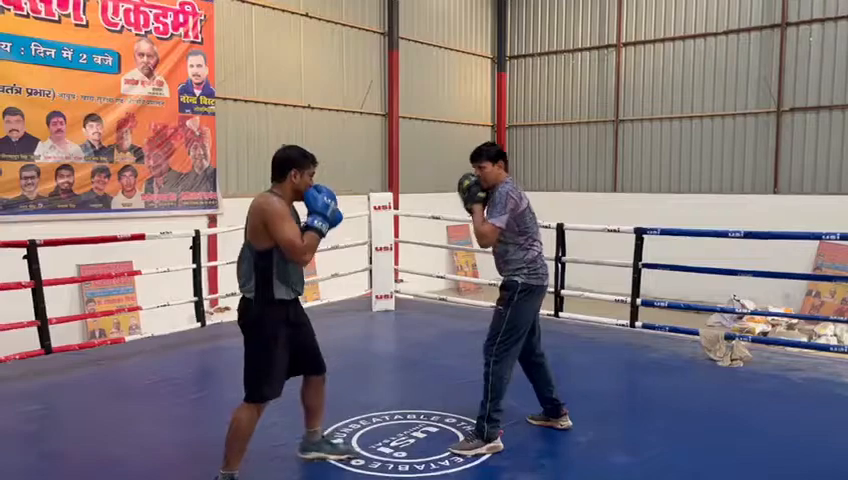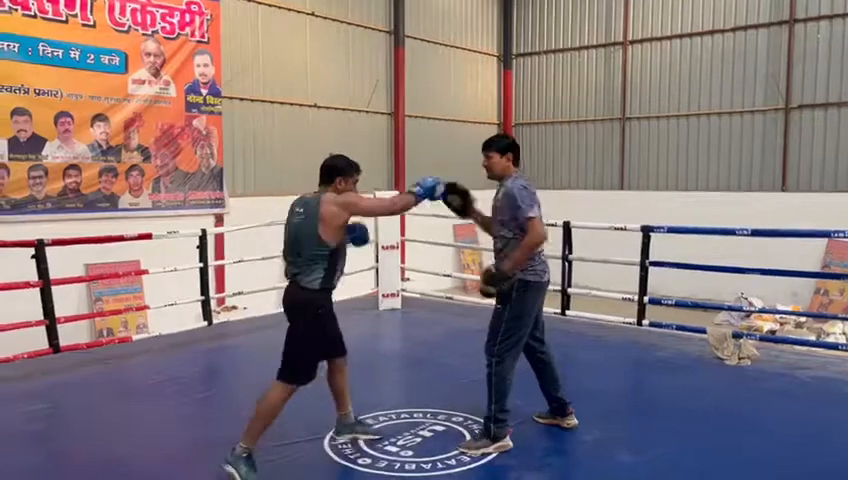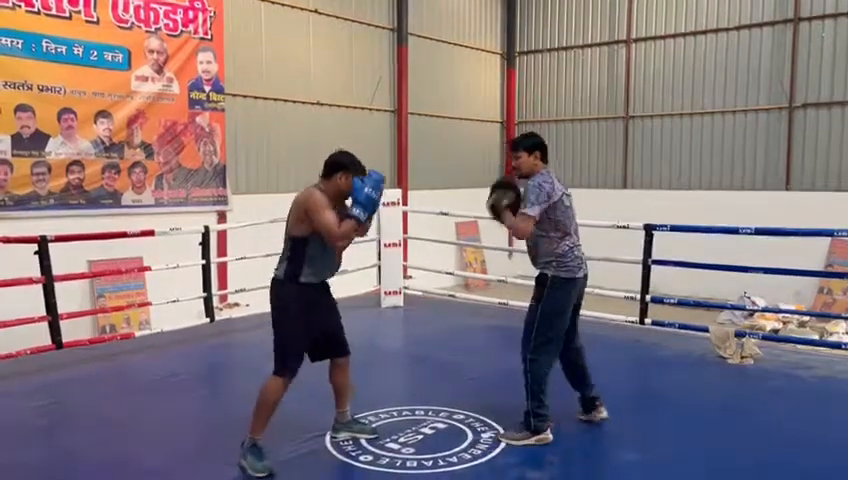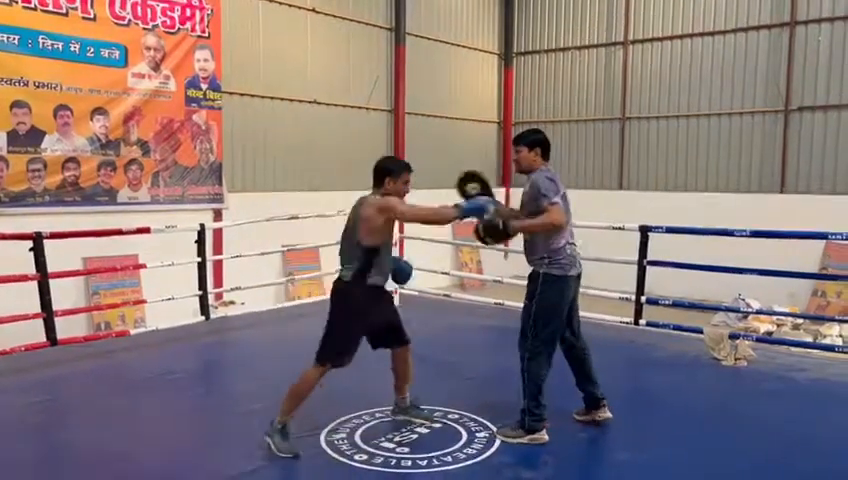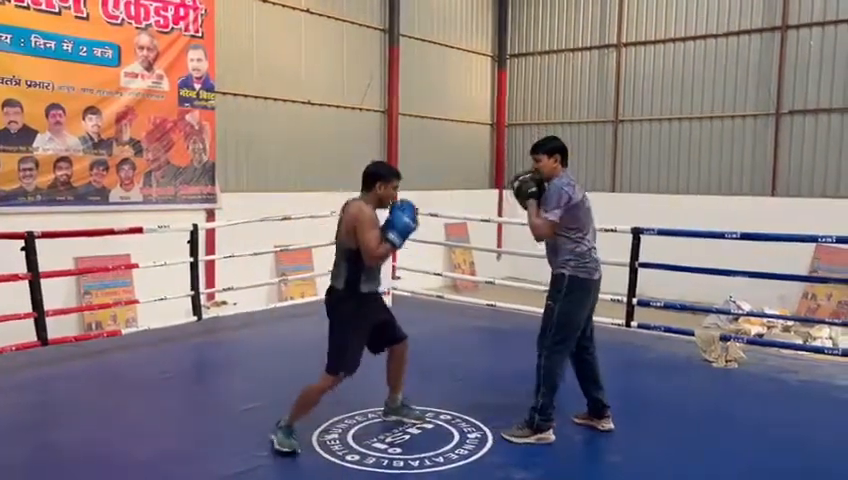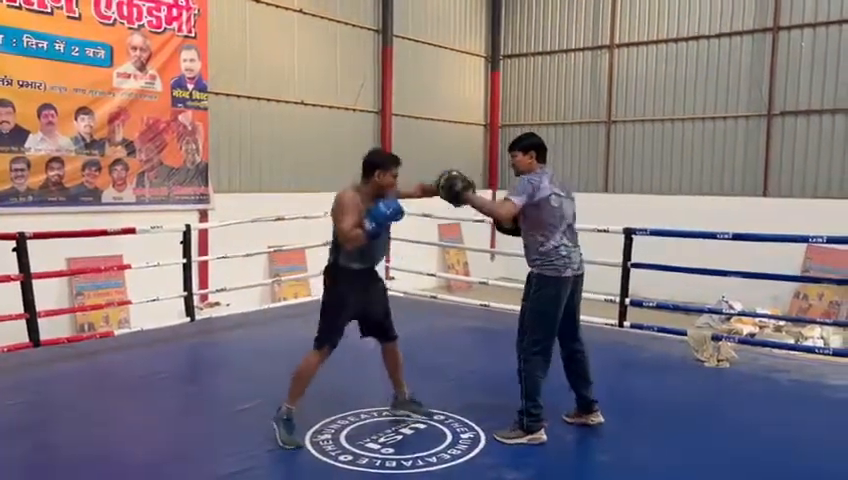
dt=0.7s
person 1, frame 1
left shoulder: (505, 193)
right shoulder: (501, 193)
left elbow: (485, 239)
right elbow: (493, 235)
left wrist: (475, 206)
right wrist: (477, 204)
left hip: (523, 282)
right hip: (529, 280)
left knee: (497, 352)
right knee: (529, 349)
left ankle: (488, 434)
right ankle: (556, 412)
person 1, frame 2
left shoulder: (517, 188)
right shoulder: (507, 189)
left elbow: (537, 234)
right elbow: (499, 229)
left wrist: (505, 269)
right wrist: (470, 211)
left hip: (523, 279)
right hip: (530, 278)
left knee: (499, 351)
right knee: (534, 345)
left ankle: (496, 433)
right ankle: (561, 410)
person 1, frame 3
left shoulder: (537, 185)
right shoulder: (554, 183)
left elbow: (522, 230)
left wrist: (503, 211)
right wrist: (511, 209)
left hip: (557, 275)
right hip: (575, 271)
left knee: (536, 349)
right knee: (567, 342)
left ankle: (538, 426)
right ankle: (591, 404)
person 1, frame 4
left shoulder: (539, 180)
right shoulder: (542, 180)
left elbow: (557, 218)
right elbow: (526, 217)
left wrist: (515, 225)
right wrist: (498, 209)
left hip: (551, 274)
right hip: (568, 270)
left knee: (533, 347)
right knee: (570, 337)
left ankle: (533, 425)
right ankle: (596, 403)
person 1, frame 5
left shoulder: (558, 187)
right shoulder: (567, 186)
left elbow: (541, 232)
left wrist: (530, 202)
right wrist: (534, 200)
left hip: (572, 275)
right hip: (586, 274)
left knee: (551, 347)
right knee: (582, 344)
left ankle: (540, 425)
right ankle: (600, 413)
person 1, frame 6
left shoulder: (529, 182)
right shoulder: (560, 186)
left elbow: (504, 212)
left wrist: (467, 196)
right wrist: (523, 226)
left hip: (549, 274)
right hip: (573, 270)
left knee: (533, 348)
right knee: (571, 340)
left ankle: (531, 425)
right ankle: (588, 407)
person 2, frame 1
left shoulder: (283, 204)
right shoulder: (270, 205)
right elbow: (300, 255)
left wrist: (317, 221)
right wrist: (319, 218)
left hip: (288, 305)
right hip: (264, 311)
left knee: (316, 372)
right knee: (257, 399)
left ankle: (313, 440)
person 2, frame 2
left shoulder: (301, 204)
right shoulder: (338, 203)
right elbow: (391, 206)
right wrist: (422, 190)
left hip: (308, 293)
right hip: (309, 299)
left knee: (338, 357)
right knee: (291, 380)
left ankle: (345, 423)
right ankle: (240, 453)
person 2, frame 3
left shoulder: (333, 201)
right shoulder: (313, 198)
left elbow: (355, 230)
right elbow: (339, 240)
left wrist: (368, 199)
right wrist: (362, 205)
left hip: (317, 290)
right hip: (292, 292)
left knee: (341, 356)
right knee: (284, 372)
left ankle: (343, 420)
right ankle: (251, 446)
person 2, frame 4
left shoulder: (367, 204)
right shoulder: (382, 205)
right elbow: (429, 216)
left wrist: (390, 262)
right wrist: (472, 207)
left hip: (372, 291)
right hip: (352, 295)
left knee: (401, 345)
right knee: (325, 364)
left ankle: (402, 405)
right ankle: (278, 426)
person 2, frame 5
left shoulder: (361, 209)
right shoulder: (362, 212)
left elbow: (371, 247)
right elbow: (374, 257)
left wrist: (393, 225)
right wrist: (398, 233)
left hip: (366, 296)
right hip: (347, 302)
left knee: (398, 343)
right knee: (336, 375)
left ankle: (394, 405)
right ankle: (285, 426)
person 2, frame 6
left shoulder: (385, 193)
right shoulder: (348, 198)
left elbow: (414, 191)
right elbow: (348, 241)
left wrist: (440, 188)
right wrist: (374, 220)
left hip: (368, 277)
right hip: (343, 279)
left knee: (389, 339)
right knee: (322, 349)
left ankle: (402, 398)
right ankle: (285, 415)
